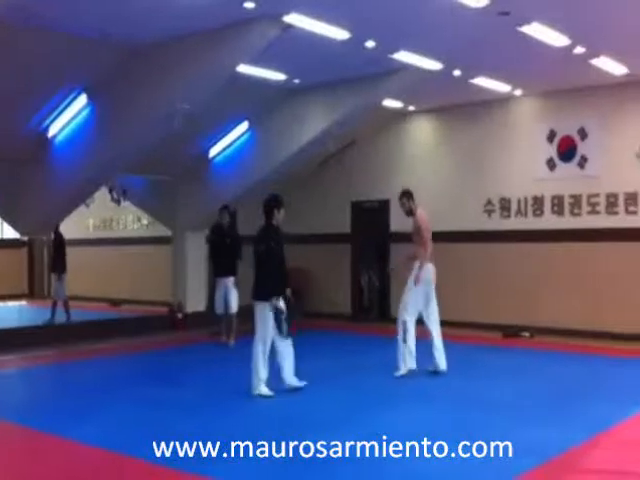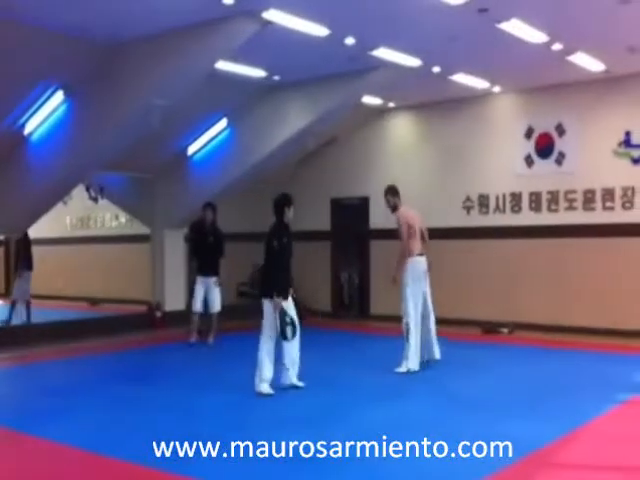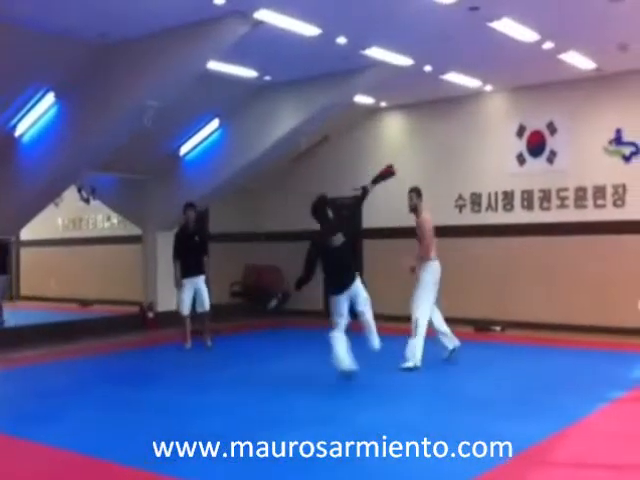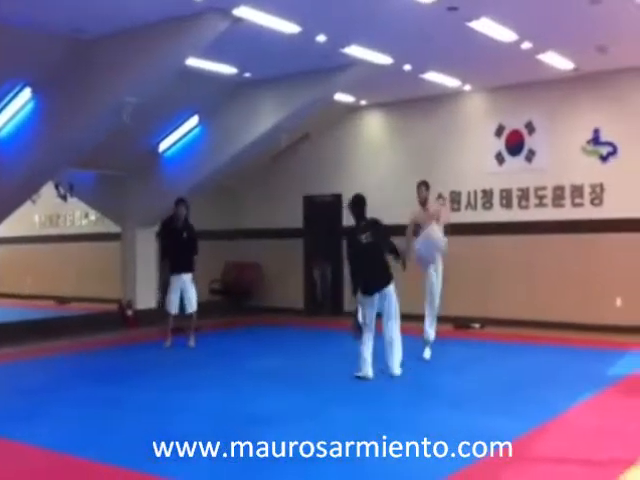
dt=0.7s
person 1, frame 1
left shoulder: (276, 234)
right shoulder: (263, 236)
right elbow: (261, 270)
left wrist: (285, 288)
right wrist: (270, 297)
left hip: (277, 295)
right hip: (266, 297)
left knee: (284, 337)
right knee: (264, 340)
left ankle: (288, 378)
right ankle: (259, 384)
person 1, frame 2
left shoulder: (284, 232)
right shoulder: (276, 234)
right elbow: (272, 267)
right wrist: (276, 296)
left hip: (283, 293)
right hip: (273, 295)
left knee: (292, 333)
right knee: (269, 337)
left ankle: (290, 376)
right ankle: (262, 382)
person 1, frame 3
left shoulder: (318, 240)
right shoulder: (341, 225)
left elbow: (309, 268)
right elbow: (356, 206)
left wrist: (296, 287)
right wrist: (365, 191)
left hip: (336, 289)
right hip: (352, 281)
left knee: (337, 329)
right knee: (364, 306)
left ankle: (345, 362)
right ankle: (373, 339)
person 1, frame 4
left shoulder: (352, 236)
right shoulder: (376, 225)
left elbow: (353, 266)
right elbow: (389, 246)
left wrist: (356, 290)
right wrist: (400, 256)
left hip: (368, 288)
right hip: (386, 283)
left knee: (367, 330)
right knee: (391, 326)
left ankle: (366, 370)
right ankle: (395, 368)
person 2, frame 1
left shoulder: (419, 217)
right shoulder: (418, 217)
left elbow: (428, 244)
left wrist: (419, 270)
left hip: (422, 269)
right hip: (426, 269)
left knee: (406, 314)
right knee: (431, 316)
left ankle: (408, 363)
right ankle: (440, 363)
person 2, frame 2
left shoulder: (400, 215)
right shoulder: (412, 212)
left elbow: (405, 245)
right elbow: (425, 235)
left wrist: (398, 270)
left hip: (413, 263)
right hip: (422, 261)
left knee: (410, 313)
right knee: (425, 310)
left ankle: (410, 362)
right ankle: (432, 352)
person 2, frame 3
left shoulder: (423, 219)
right shoulder: (422, 218)
left elbow: (427, 246)
left wrist: (417, 265)
right wrist: (418, 264)
left hip: (429, 267)
right hip: (428, 266)
left knee: (419, 309)
right knee: (429, 311)
left ankle: (414, 358)
right ankle: (452, 343)
person 2, frame 4
left shoulder: (438, 210)
right shoulder: (415, 217)
left elbow: (440, 225)
right elbow: (408, 238)
right wrist: (406, 250)
left hip: (435, 256)
right hip: (422, 250)
left knee: (433, 299)
left ankle: (428, 342)
person 3, frame 1
left shoulder: (234, 235)
right shoulder: (215, 235)
left elbow: (238, 258)
right elbow: (213, 258)
left wrist: (236, 276)
right wrist: (215, 276)
left hip: (230, 276)
right hip: (219, 277)
left knee: (232, 308)
right knee: (221, 309)
left ankle: (232, 336)
right ankle: (224, 335)
person 3, frame 2
left shoulder: (217, 233)
right shoulder: (197, 232)
left elbow: (220, 256)
right elbow: (194, 256)
left wrist: (219, 275)
right wrist: (195, 273)
left hip: (213, 276)
right hip: (200, 275)
left knee: (214, 308)
right knee: (196, 307)
left ankle: (212, 335)
right ankle: (193, 334)
person 3, frame 3
left shoulder: (201, 232)
right shoulder: (180, 234)
left elbow: (204, 255)
right elbow: (177, 258)
left wrist: (205, 273)
right wrist: (177, 277)
left hip: (199, 276)
right hip: (186, 277)
left knee: (204, 306)
right knee: (185, 310)
left ankle: (207, 335)
right ankle: (188, 339)
person 3, frame 4
left shoulder: (190, 229)
right shoulder: (168, 229)
left elbow: (194, 253)
right elbow: (166, 254)
left wrist: (193, 271)
right wrist: (168, 272)
left hip: (187, 274)
right hip: (174, 274)
left knee: (192, 307)
right knee: (171, 308)
left ankle: (192, 337)
right ankle: (169, 338)
